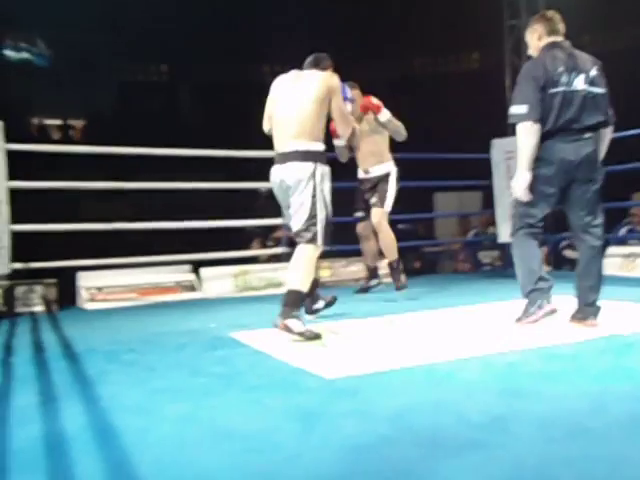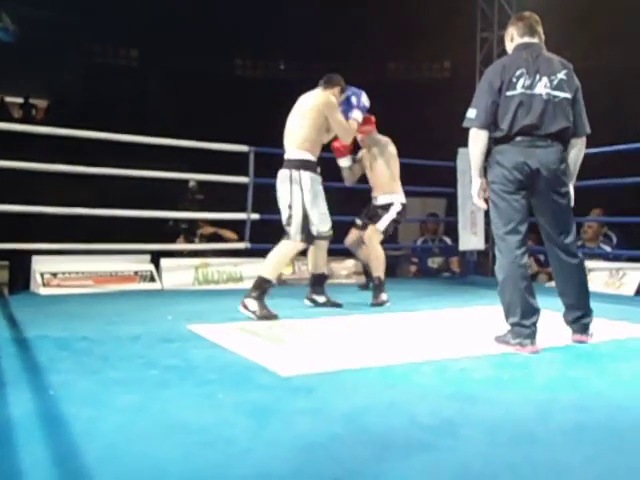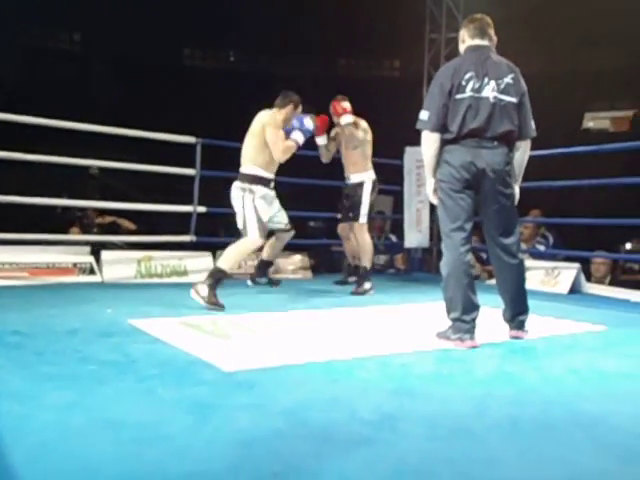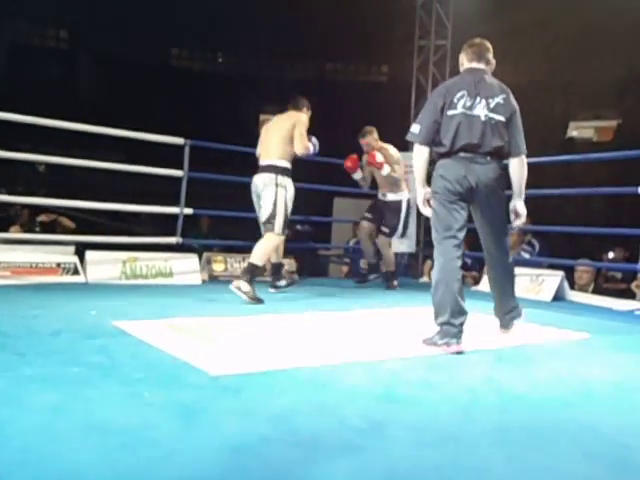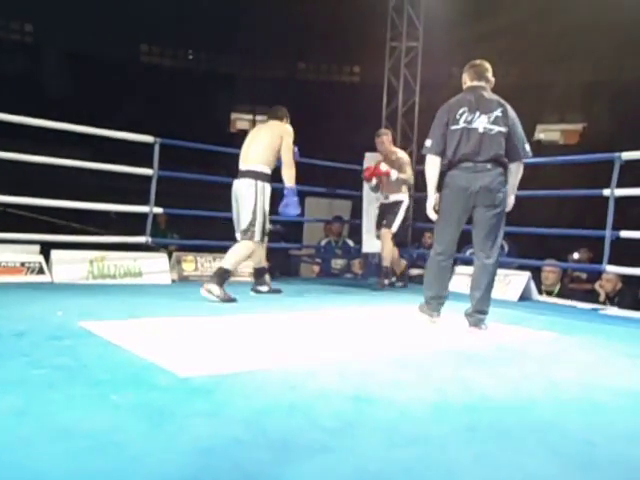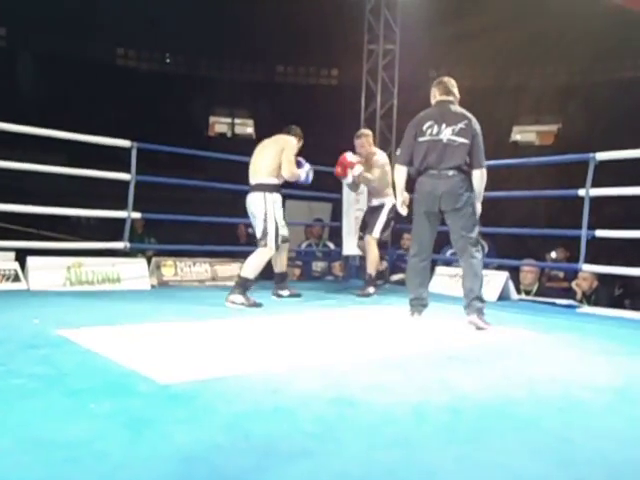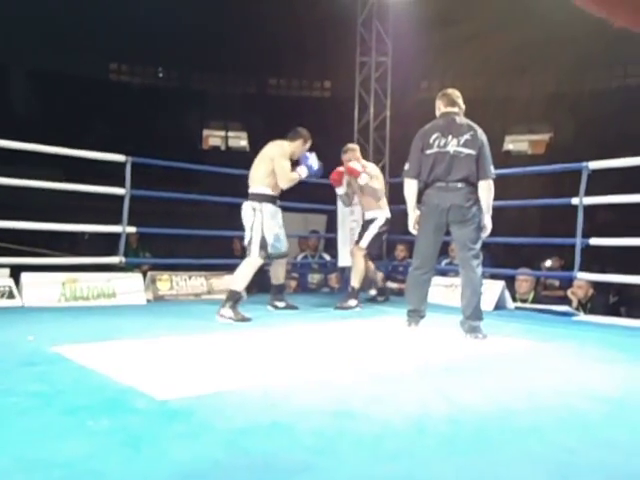
dt=0.7s
person 1, frame 1
left shoulder: (536, 67)
right shoulder: (592, 64)
left elbow: (529, 123)
right elbow: (607, 125)
left wrist: (523, 169)
right wrist: (594, 161)
left hip: (551, 153)
right hip: (587, 151)
left knee: (525, 225)
right knee: (589, 229)
left ankle: (537, 297)
right ankle: (588, 308)
person 1, frame 2
left shoulder: (500, 69)
right shoulder: (565, 70)
left elbow: (479, 128)
right elbow: (579, 136)
left wrist: (477, 175)
right wrist: (569, 179)
left hip: (510, 157)
right hip: (551, 157)
left knee: (511, 244)
right knee: (563, 242)
left ankle: (522, 331)
right ankle: (579, 323)
person 1, frame 3
left shoulder: (451, 70)
right shoulder: (512, 74)
left elbow: (431, 130)
right elbow: (524, 138)
left wrist: (430, 175)
right wrist: (515, 180)
left hip: (457, 158)
right hip: (497, 160)
left knee: (456, 243)
right knee: (505, 242)
left ankle: (462, 327)
right ankle: (517, 321)
person 1, frame 4
left shoulder: (445, 90)
right shoulder: (504, 95)
left elbow: (421, 142)
right elbow: (517, 154)
left wrist: (420, 185)
right wrist: (519, 197)
left hip: (451, 171)
right hip: (489, 173)
left knee: (447, 249)
right knee: (497, 249)
left ankle: (449, 331)
right ankle: (508, 315)
person 1, frame 5
left shoulder: (450, 107)
right shoulder: (504, 109)
left elbow: (433, 155)
right elbow: (517, 159)
left wrist: (431, 192)
right wrist: (511, 191)
left hip: (458, 179)
right hip: (492, 180)
left knee: (443, 246)
right knee: (486, 252)
left ankle: (433, 305)
right ankle: (477, 317)
person 1, frame 6
left shoulder: (420, 120)
right shoulder: (469, 121)
left elbow: (402, 163)
right elbow: (478, 167)
left wrist: (400, 192)
right wrist: (478, 198)
left hip: (426, 186)
right hip: (458, 186)
left knee: (420, 249)
right knee: (469, 248)
left ankle: (416, 307)
right ankle: (474, 308)
person 1, frame 7
left shoulder: (426, 133)
right shoulder: (475, 132)
left elbow: (411, 177)
right elbow: (486, 179)
left wrist: (412, 210)
right wrist: (487, 213)
left hip: (433, 199)
right hip: (465, 200)
left knee: (422, 261)
right knee: (470, 262)
left ankle: (413, 318)
right ankle: (472, 325)
person 2, frame 1
left shoulder: (280, 82)
right shoulder: (329, 79)
left elbow: (267, 126)
right elbow: (344, 128)
right wrist: (343, 103)
left hip: (280, 167)
right hip: (309, 165)
left knee: (307, 237)
right knee: (310, 241)
left ankle: (311, 295)
right ankle: (289, 313)
person 2, frame 2
left shoulder: (308, 99)
right shoulder: (326, 99)
right elbow: (346, 137)
left wrist: (345, 113)
right wrist: (356, 111)
left hip: (305, 174)
right hip: (298, 174)
left knee: (322, 235)
right knee: (296, 239)
left ankle: (317, 292)
right ankle: (253, 297)
person 2, frame 3
left shoulder: (267, 117)
right shoulder: (272, 118)
right elbow: (280, 154)
left wrist: (294, 132)
right wrist: (300, 134)
left hip: (263, 189)
right hip: (251, 188)
left knee: (285, 230)
right knee: (255, 239)
left ankle: (260, 273)
right ankle: (207, 285)
person 2, frame 4
left shoulder: (271, 122)
right shoulder: (299, 118)
right elbow: (300, 149)
right wrist: (311, 146)
left hip: (260, 177)
right hip: (277, 178)
left knee: (276, 230)
right knee: (275, 233)
left ankle: (278, 278)
right ankle: (244, 279)
person 2, frame 5
left shoulder: (258, 129)
right shoulder: (285, 128)
right elbow: (288, 160)
right wrist: (291, 190)
left hip: (241, 182)
right hip: (255, 184)
left knee: (257, 236)
right knee: (252, 240)
left ankle: (261, 281)
right ankle: (214, 283)
person 2, frame 6
left shoulder: (266, 143)
right shoulder: (289, 141)
right elbow: (288, 173)
left wrist: (289, 169)
right wrist: (302, 174)
left hip: (255, 196)
right hip: (267, 196)
left knee: (282, 242)
right knee: (268, 247)
left ankle: (281, 287)
right ankle: (237, 293)
person 2, frame 7
left shoulder: (277, 148)
right shoulder: (282, 148)
right elbow: (285, 182)
left wrist: (305, 168)
right wrist: (304, 170)
left hip: (267, 206)
right hip: (260, 206)
left knee: (280, 253)
right knee: (256, 256)
left ankle: (277, 299)
right ankle: (228, 307)
person 3, frame 1
left shoulder: (376, 115)
left elbow: (401, 135)
right elbow: (343, 157)
left wrist: (380, 111)
right wrist: (337, 137)
left hip: (384, 174)
right hip: (364, 178)
left knee: (378, 219)
right knee: (363, 230)
left ankle: (397, 272)
right ankle: (373, 276)
person 3, frame 2
left shoulder: (384, 144)
right shoulder: (363, 155)
left elbow: (382, 142)
right elbow: (349, 181)
left wrist: (369, 132)
right wrist: (343, 157)
left hip: (393, 203)
right hip: (377, 204)
left knee: (370, 236)
right knee: (351, 240)
left ankle: (380, 291)
right ankle: (374, 276)
person 3, frame 3
left shoulder: (360, 124)
right shoulder: (337, 131)
left elbow: (355, 141)
right elbow: (325, 158)
left wrist: (346, 117)
right wrist: (321, 133)
left hip: (364, 181)
right hip: (349, 183)
left knee: (360, 228)
right knee: (344, 229)
left ankle: (365, 280)
right ankle: (353, 272)
person 3, frame 4
left shoulder: (391, 154)
right shoulder: (367, 158)
left elbow: (398, 180)
right elbow: (365, 185)
left wrist: (382, 167)
right wrist: (354, 171)
left hip: (398, 200)
right hip: (382, 199)
left knee: (382, 241)
right knee: (363, 229)
left ankle: (391, 277)
right ankle: (372, 267)
person 3, frame 5
left shoulder: (401, 157)
right shoulder: (380, 161)
left elbow: (409, 180)
right elbow: (376, 189)
left wrist: (391, 173)
right wrist: (370, 180)
left hip: (399, 201)
right hip: (385, 203)
left knee: (385, 234)
right knee: (387, 240)
left ankle: (384, 275)
right ankle: (402, 275)
person 3, frame 6
left shoulder: (380, 158)
right shoulder: (362, 160)
left elbow: (374, 183)
right elbow: (355, 188)
left wrist: (355, 168)
right wrist: (345, 176)
left hip: (385, 205)
right hip: (373, 205)
left knee: (371, 240)
right knee: (363, 242)
left ankle: (370, 284)
right ankle: (378, 274)
person 3, frame 7
left shoulder: (371, 170)
right shoulder: (351, 175)
left elbow: (379, 194)
right elbow: (347, 202)
left wrist: (361, 175)
right wrist: (338, 186)
left hip: (379, 218)
right hip: (369, 219)
left knee: (357, 252)
right knee: (365, 257)
left ankle: (352, 298)
right ankle: (382, 291)
